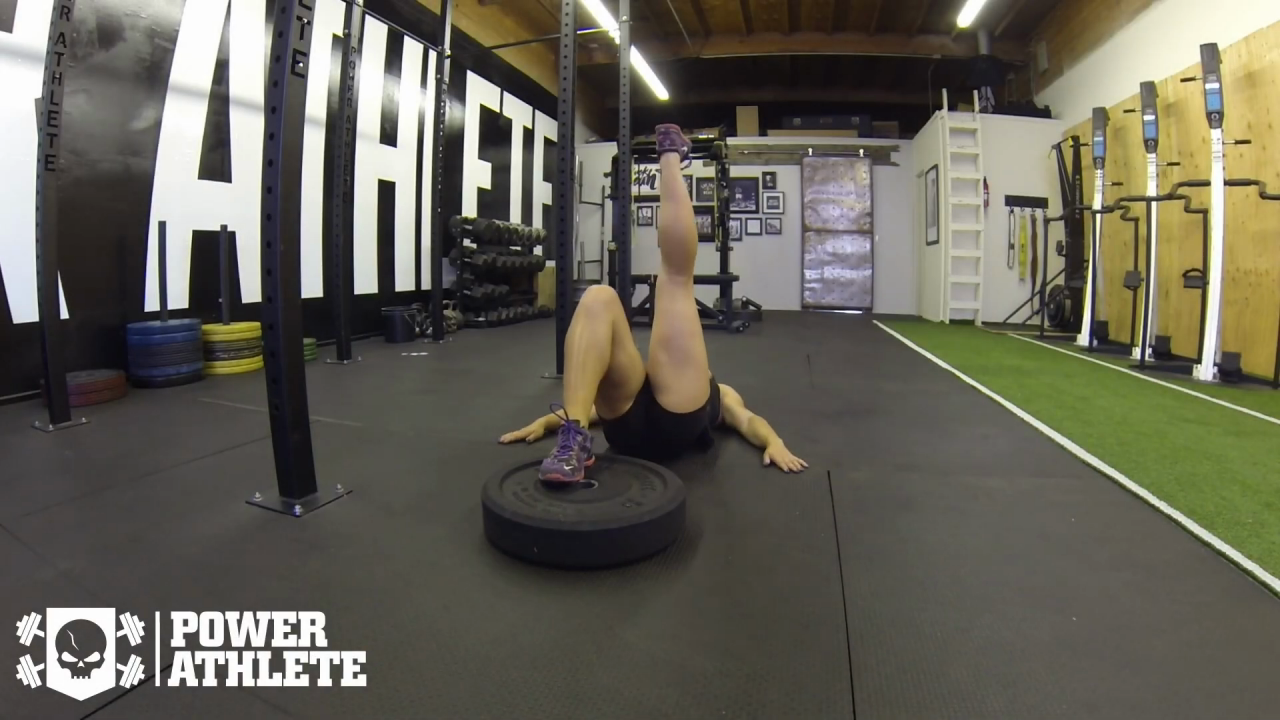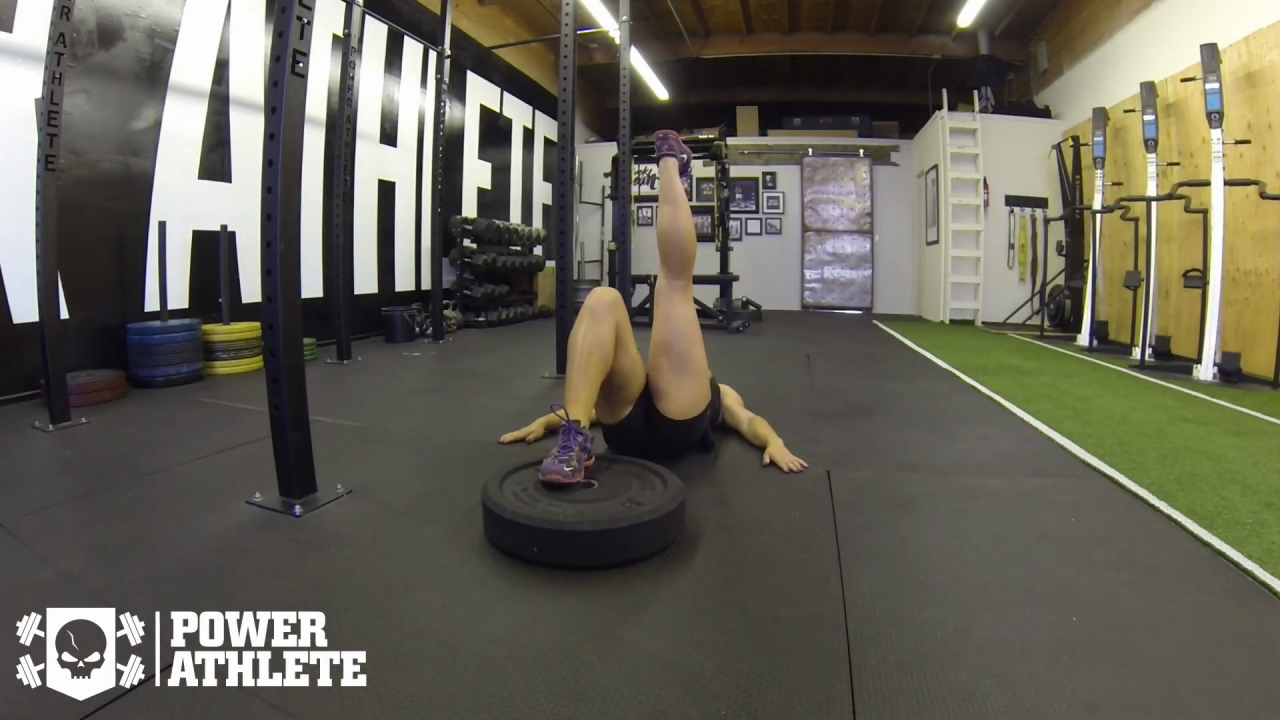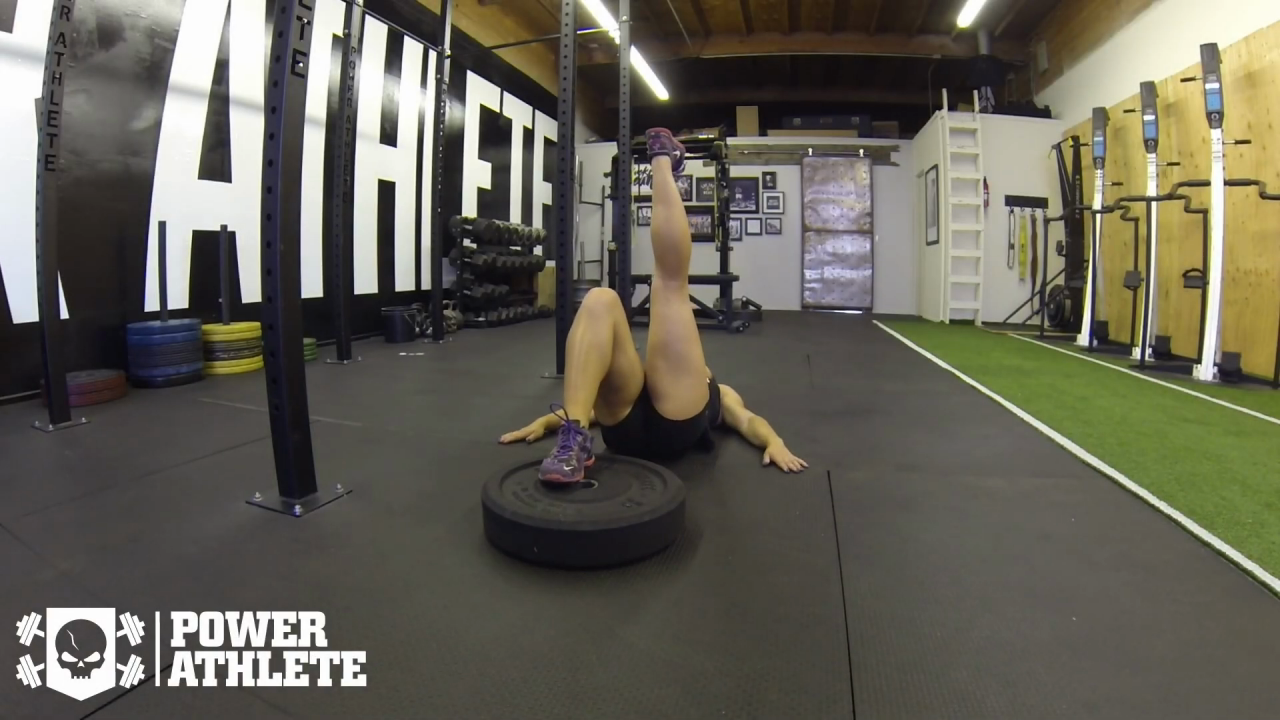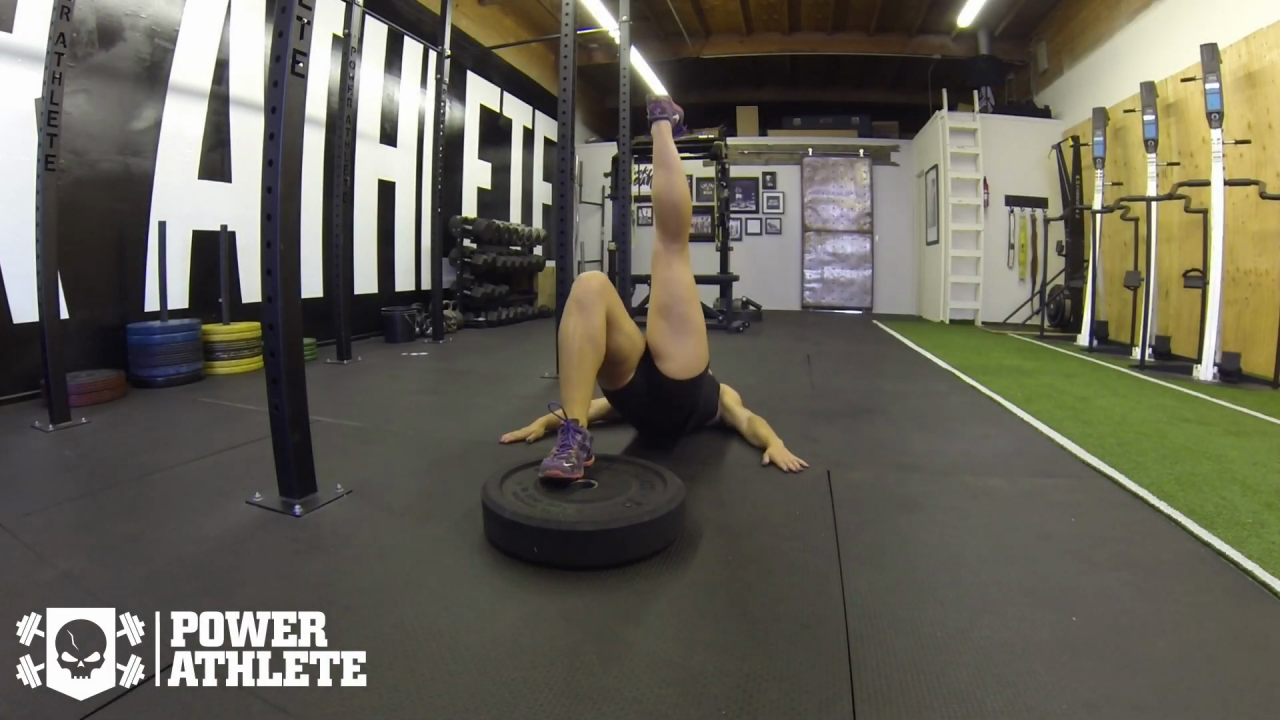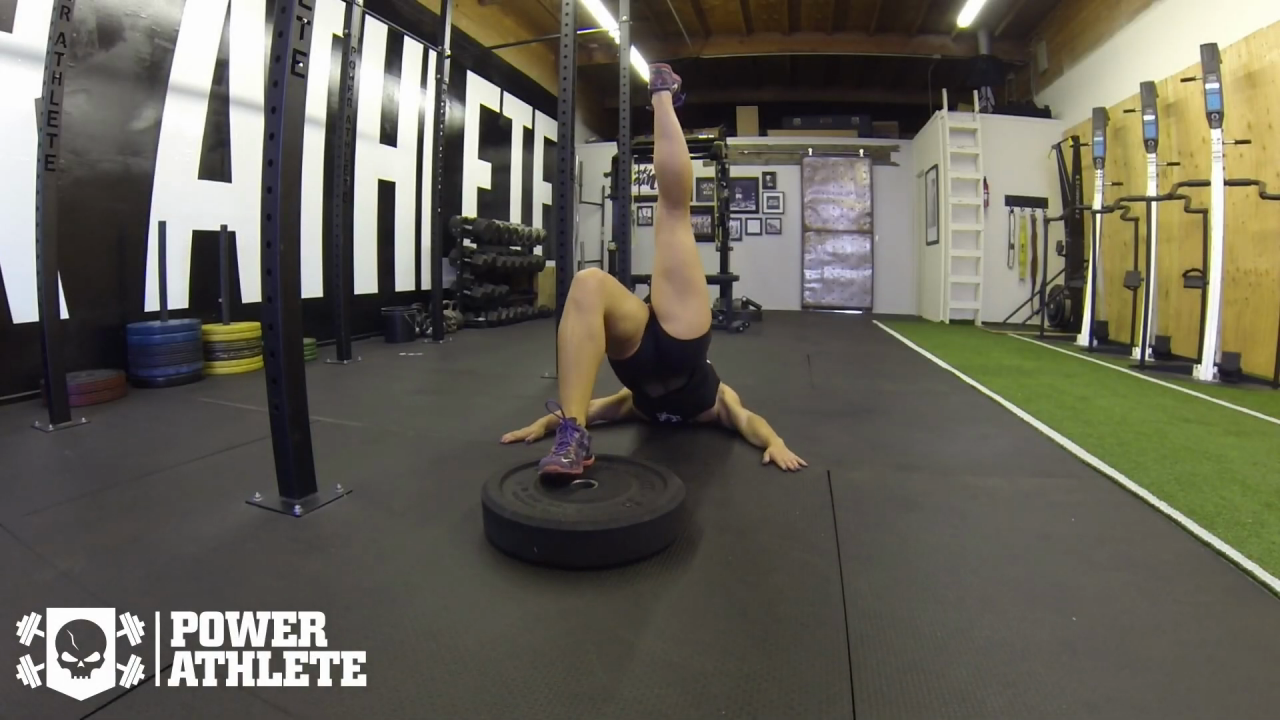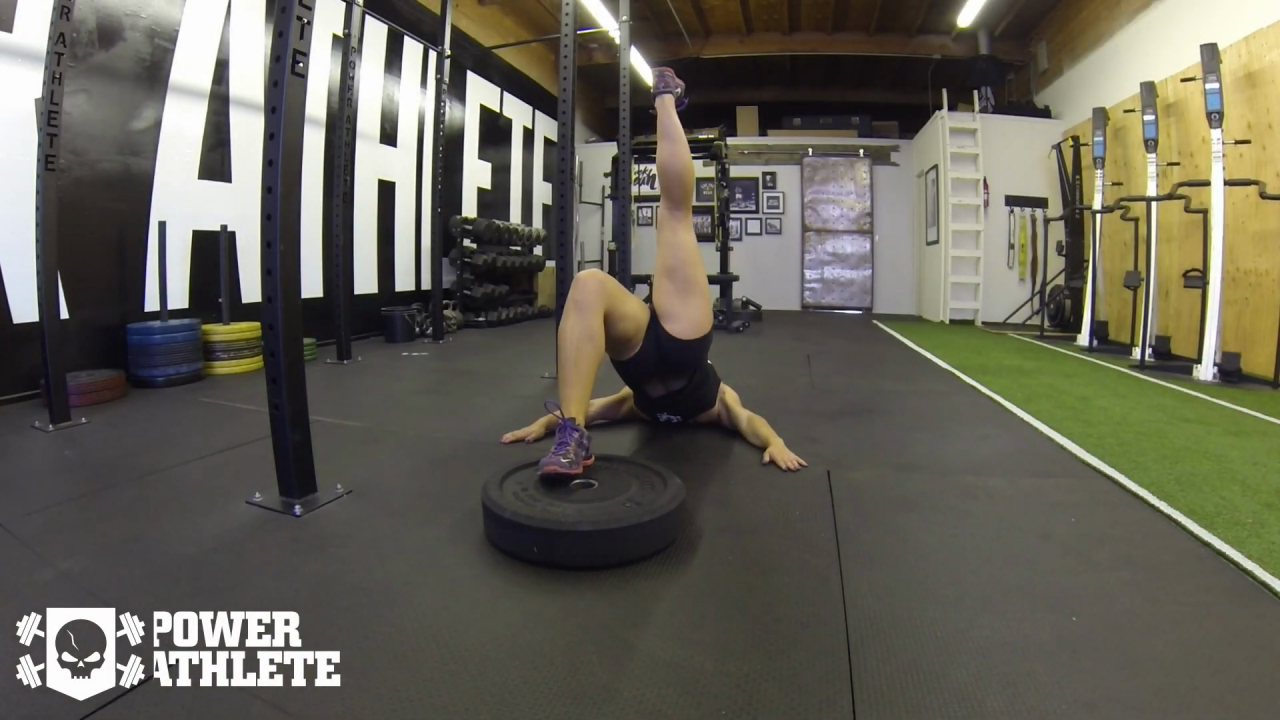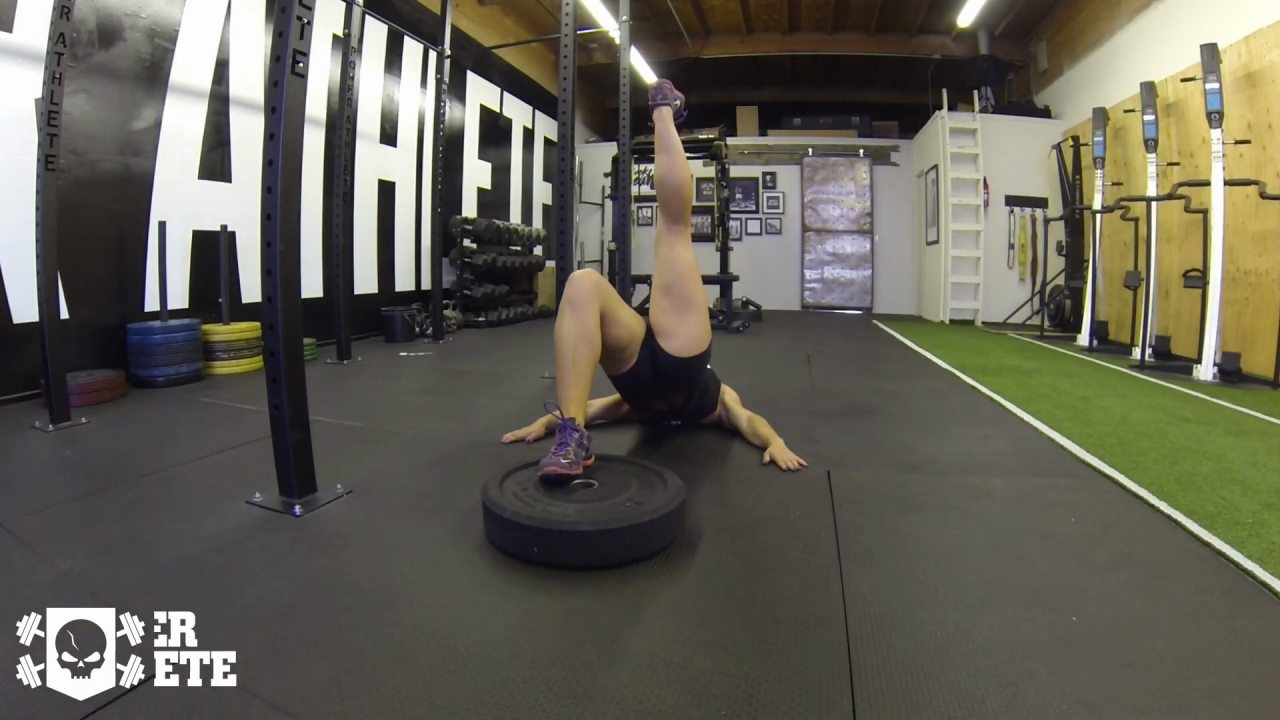
dt=0.4s
person 1, frame 1
left shoulder: (720, 394)
right shoulder: (634, 381)
left elbow: (747, 420)
right elbow: (596, 402)
left wrist: (774, 443)
right wrist: (544, 421)
left hip: (678, 418)
right hip: (627, 420)
left knee: (676, 278)
right knee: (598, 298)
right ankle: (574, 437)
person 1, frame 2
left shoulder: (720, 393)
right shoulder: (638, 385)
left elbow: (748, 420)
right elbow: (598, 403)
left wrist: (774, 442)
right wrist: (545, 422)
left hip: (677, 423)
right hip: (628, 425)
right knee: (602, 300)
right ankle: (574, 438)
person 1, frame 3
left shoulder: (720, 393)
right shoulder: (639, 386)
left elbow: (747, 420)
right elbow: (597, 404)
left wrist: (774, 442)
right wrist: (545, 421)
left hip: (675, 425)
right hip: (627, 428)
right knee: (600, 301)
right ankle: (573, 439)
person 1, frame 4
left shoulder: (718, 393)
left elbow: (747, 419)
right elbow: (594, 404)
left wrist: (774, 443)
left hip: (679, 390)
right hip: (637, 394)
right ankle: (573, 437)
person 1, frame 5
left shoulder: (716, 395)
right elbow: (598, 406)
left wrist: (775, 444)
left hip: (681, 345)
right hip: (642, 359)
right ankle: (572, 437)
person 1, frame 6
left shoulder: (716, 395)
right shoulder: (641, 400)
right elbow: (599, 406)
left wrist: (775, 443)
left hip: (683, 345)
right hip: (643, 359)
right ankle: (572, 436)
person 1, frame 7
left shoulder: (716, 394)
left elbow: (745, 419)
right elbow: (597, 406)
left wrist: (775, 442)
left hip: (681, 366)
right hip: (641, 375)
right ankle: (572, 437)
